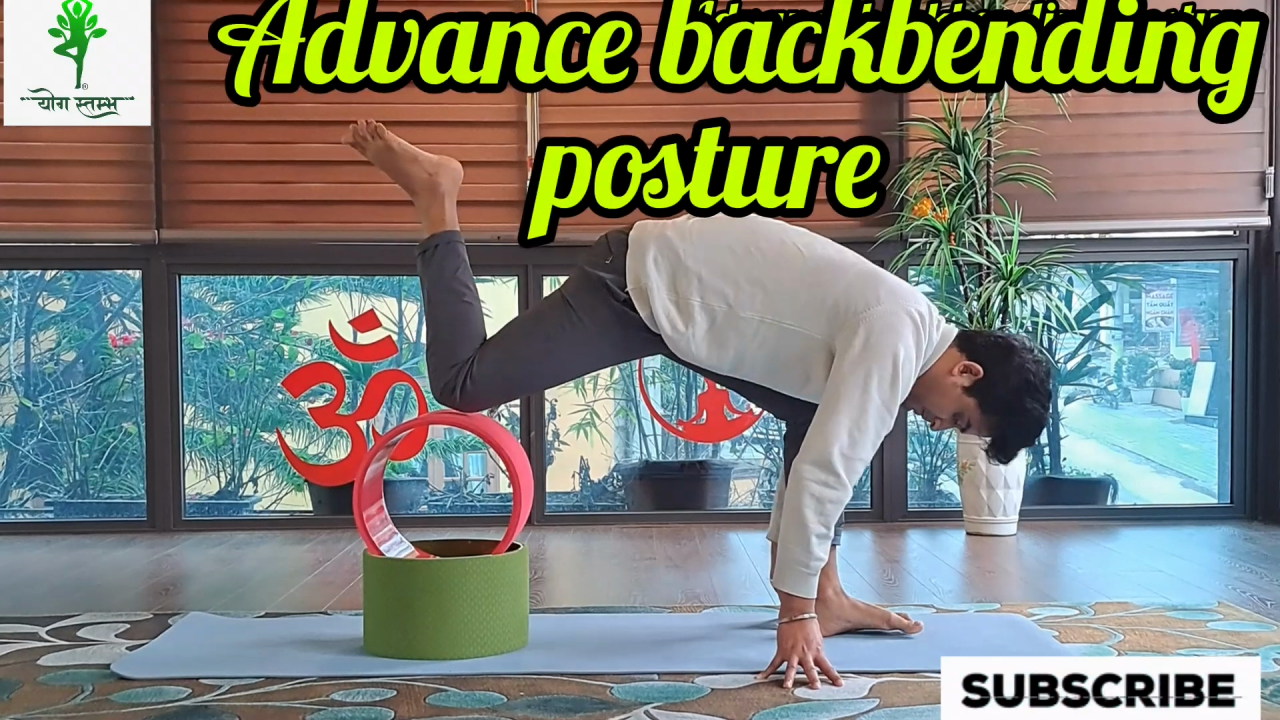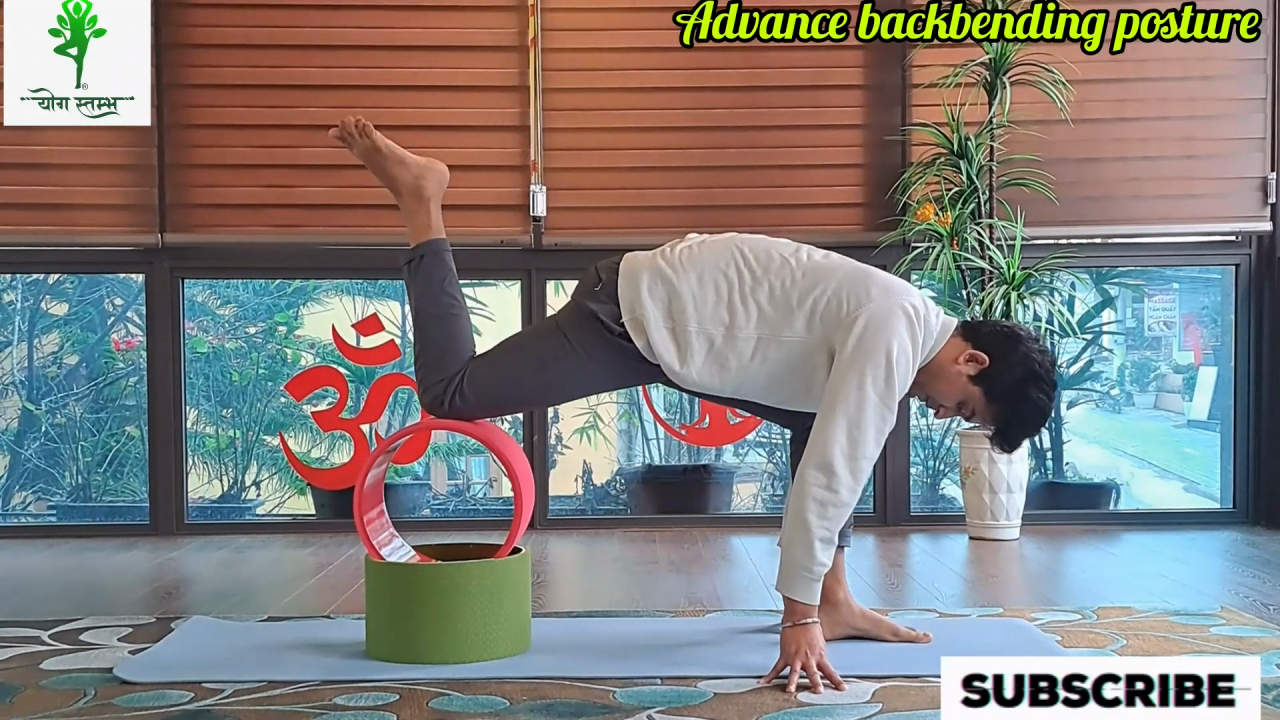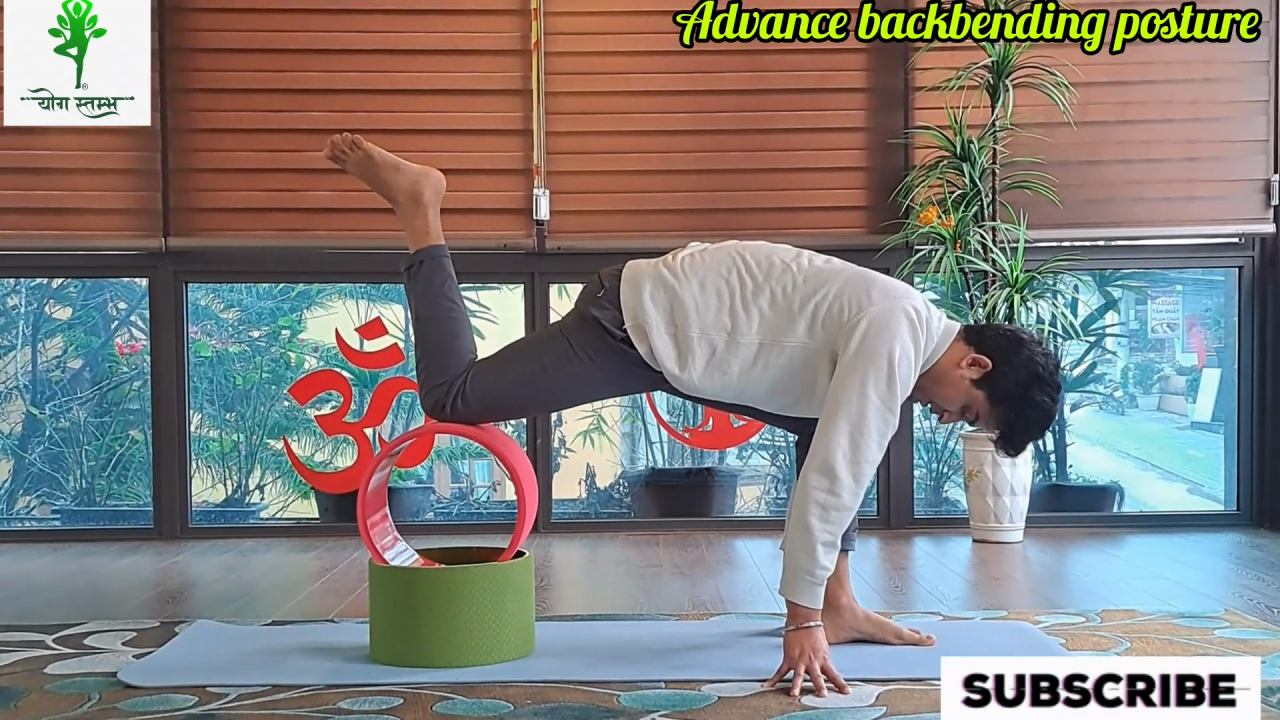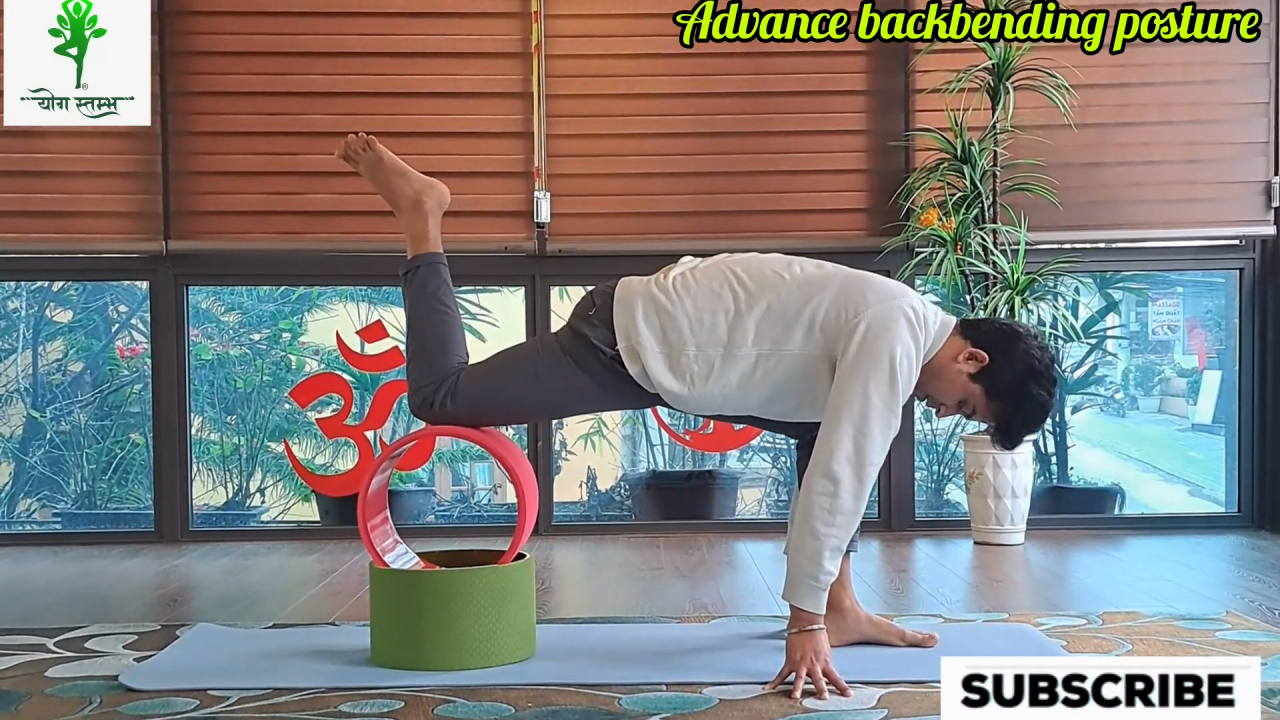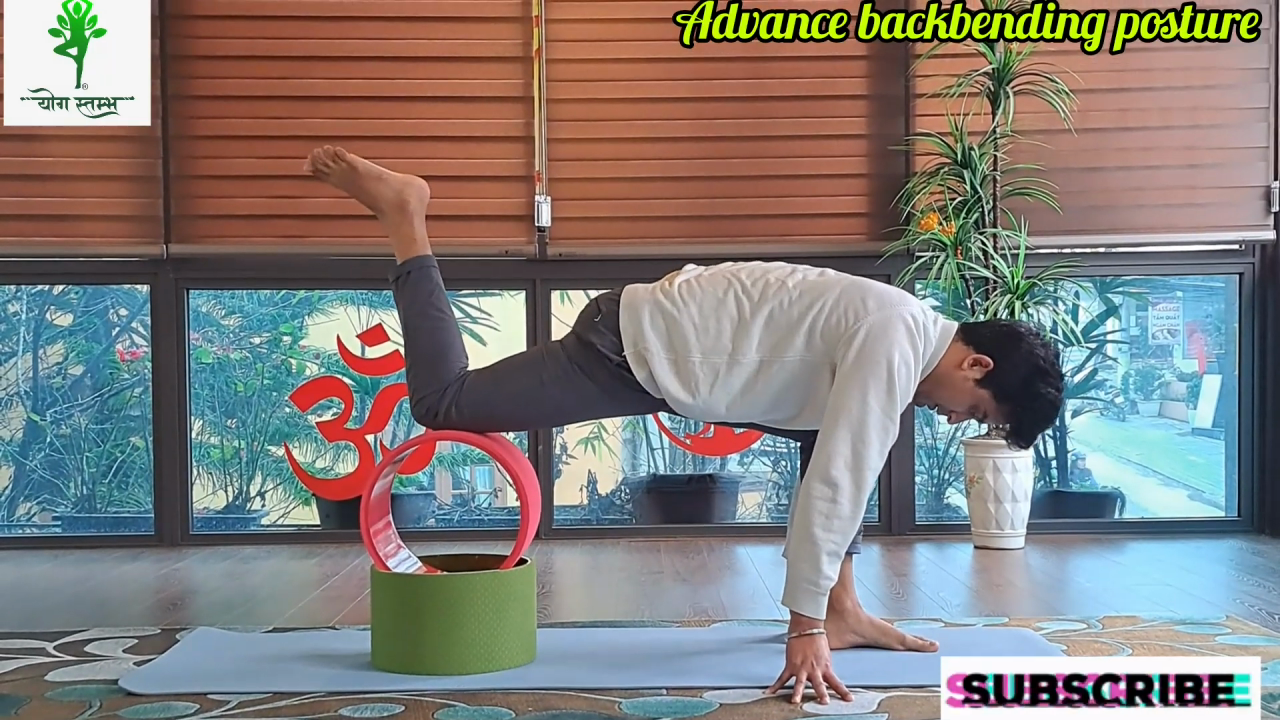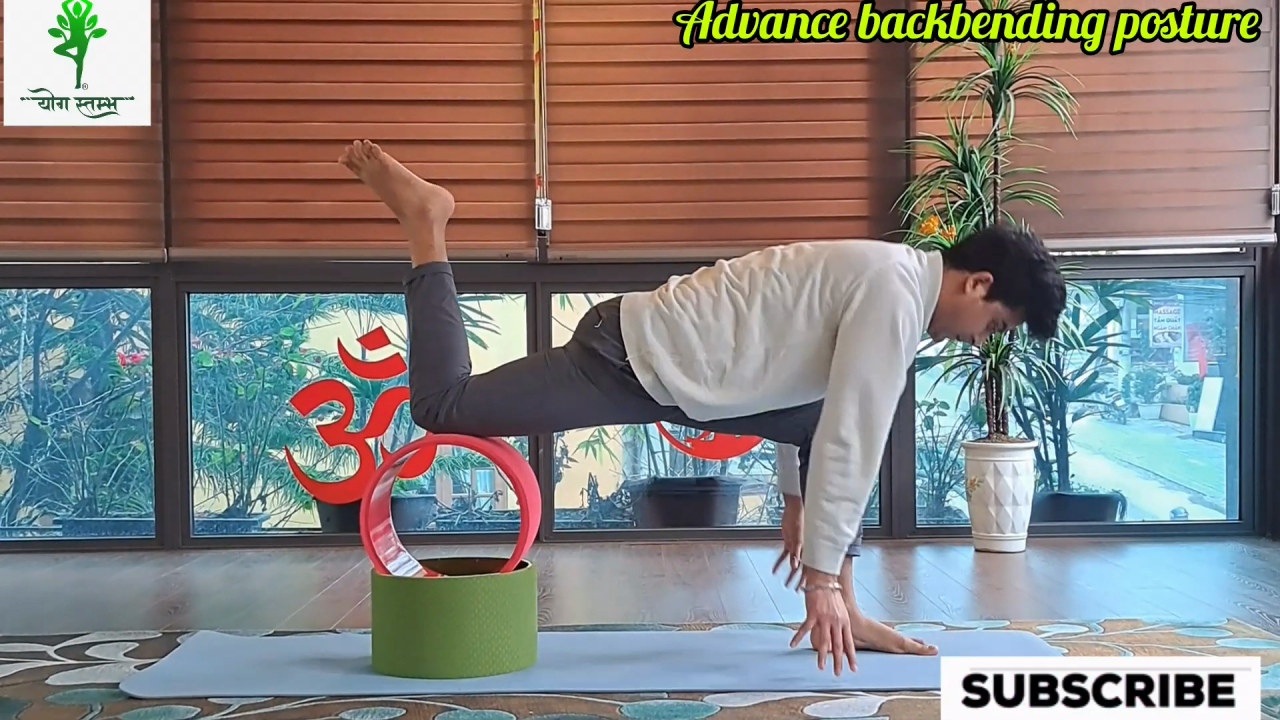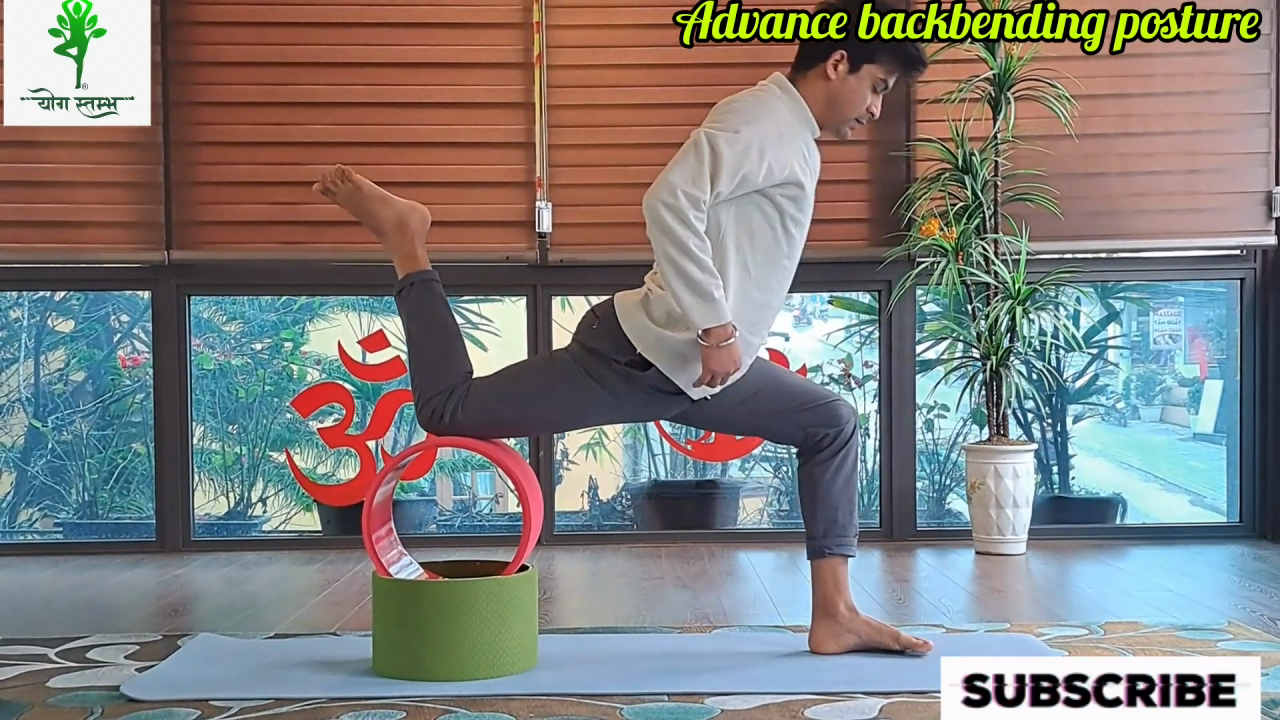
dt=0.7s
person 1, frame 1
left shoulder: (893, 332)
right shoulder: (895, 339)
left elbow: (822, 456)
right elbow: (825, 472)
left wrist: (814, 595)
right wrist: (795, 613)
left hip: (677, 285)
right hip: (638, 281)
left knee: (815, 412)
right knee: (463, 384)
left ankle: (830, 598)
right ankle: (437, 195)
person 1, frame 2
left shoulder: (902, 329)
right shoulder: (893, 333)
left elbow: (831, 456)
right elbow: (830, 473)
left wrist: (822, 600)
right wrist: (799, 618)
left hip: (671, 310)
right hip: (634, 312)
left knee: (822, 416)
right knee: (451, 393)
left ankle: (838, 604)
right ankle: (420, 196)
person 1, frame 3
left shoulder: (904, 331)
right shoulder: (895, 339)
left elbow: (837, 463)
right elbow: (832, 478)
left wrist: (826, 602)
right wrist: (803, 621)
left hip: (670, 317)
right hip: (635, 322)
left knee: (826, 423)
right knee: (453, 397)
left ankle: (842, 607)
right ankle: (419, 204)
person 1, frame 4
left shoulder: (901, 329)
right shoulder: (895, 339)
left elbow: (839, 462)
right elbow: (838, 481)
left wrist: (828, 605)
right wrist: (805, 624)
left hip: (670, 333)
right hip: (627, 340)
left knee: (826, 423)
right knee: (440, 397)
left ankle: (842, 609)
right ankle: (419, 210)
person 1, frame 5
left shoulder: (903, 333)
right shoulder: (895, 346)
left elbow: (840, 471)
right elbow: (836, 485)
left wrist: (827, 607)
right wrist: (805, 627)
left hip: (667, 339)
right hip: (633, 348)
left knee: (833, 428)
right knee: (442, 404)
left ankle: (845, 614)
right ankle: (404, 211)
person 1, frame 6
left shoulder: (890, 273)
right shoulder: (896, 292)
left elbow: (829, 415)
right elbow: (847, 439)
left wrist: (799, 497)
right wrist: (823, 575)
left hip: (674, 360)
right hip: (635, 359)
left knee: (830, 430)
right knee: (446, 407)
left ankle: (847, 619)
right ankle: (425, 223)
person 1, frame 7
left shoulder: (788, 128)
right shoulder: (764, 116)
right elbow: (669, 202)
right wrist: (715, 326)
left hip: (697, 360)
right hip: (639, 353)
left knee: (832, 424)
right knee: (447, 410)
left ankle: (834, 613)
right ankle: (404, 238)
